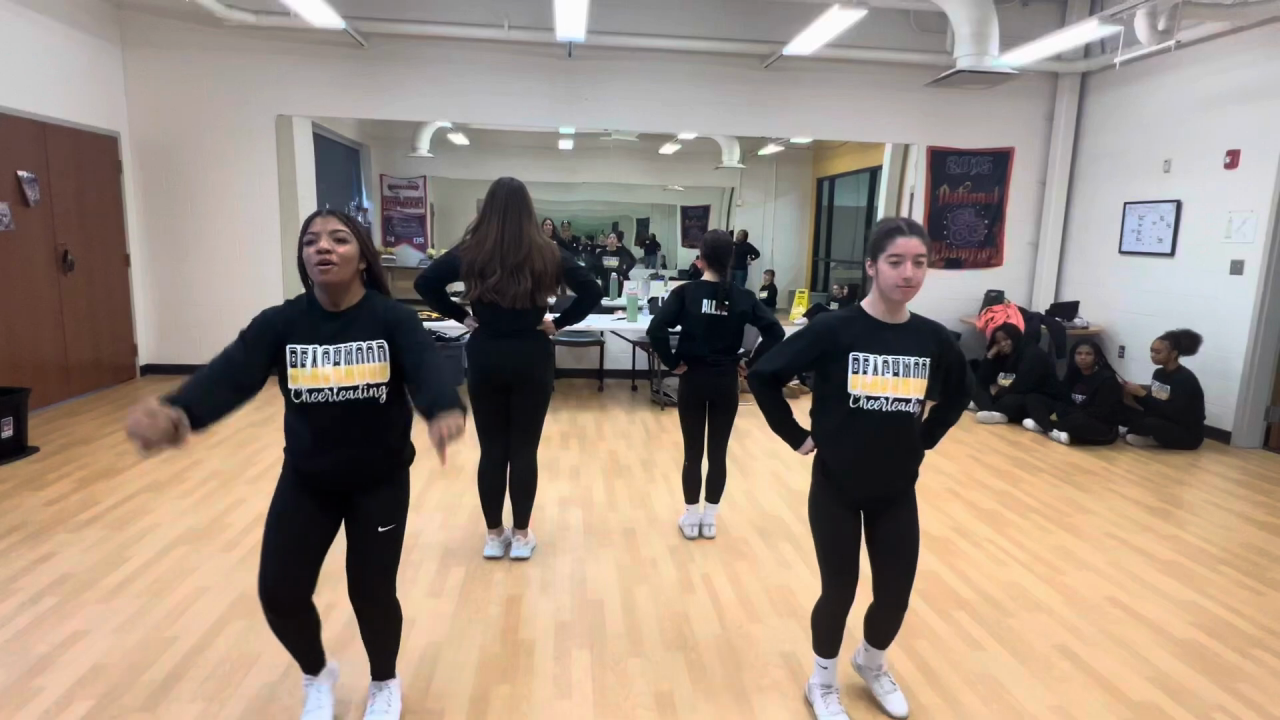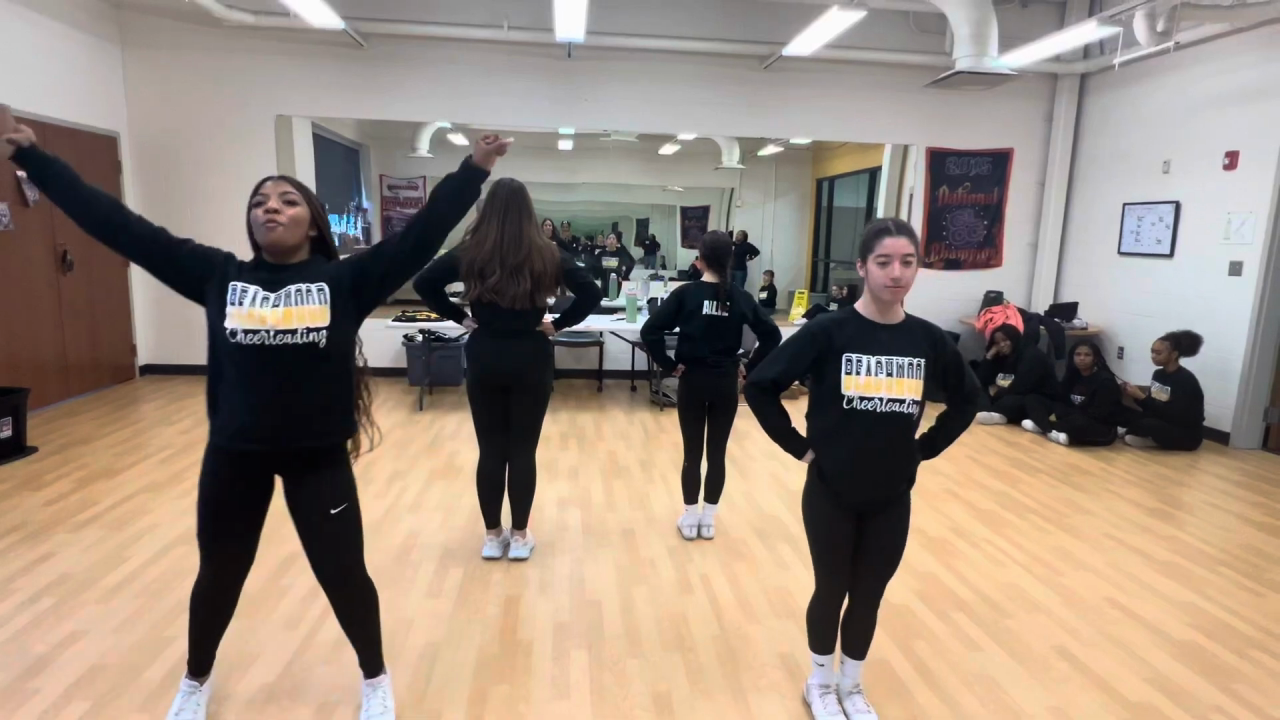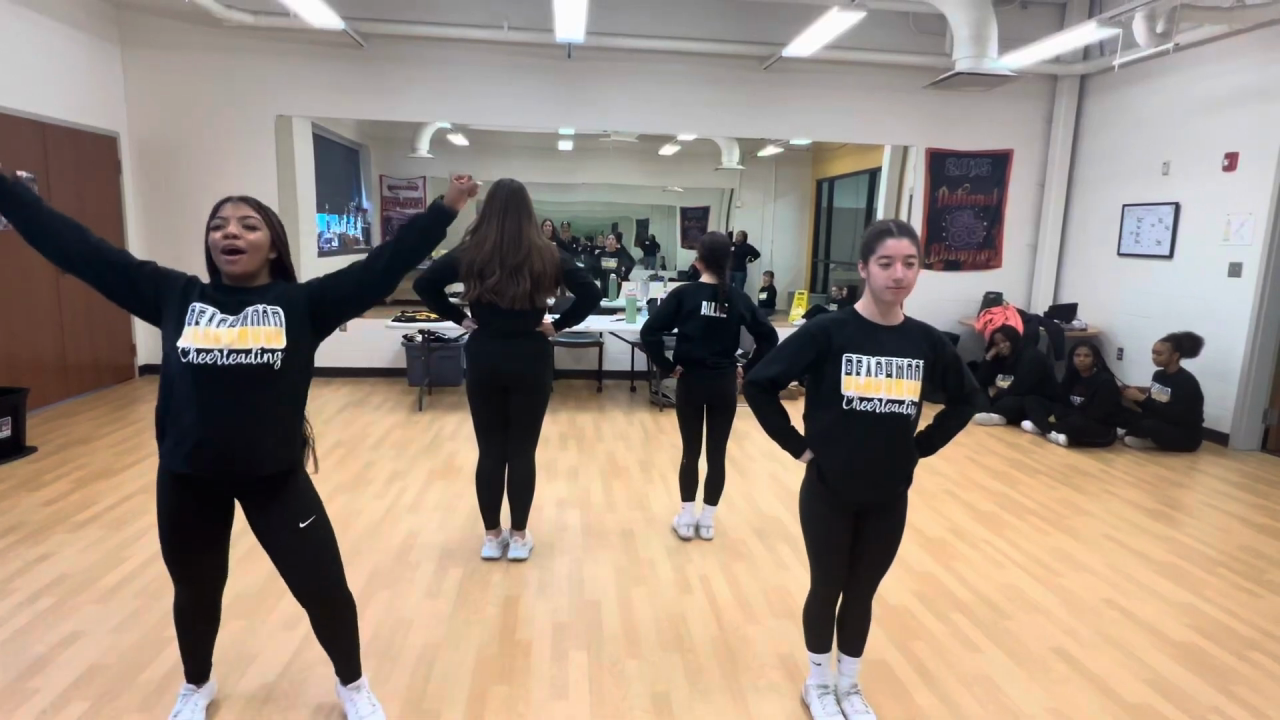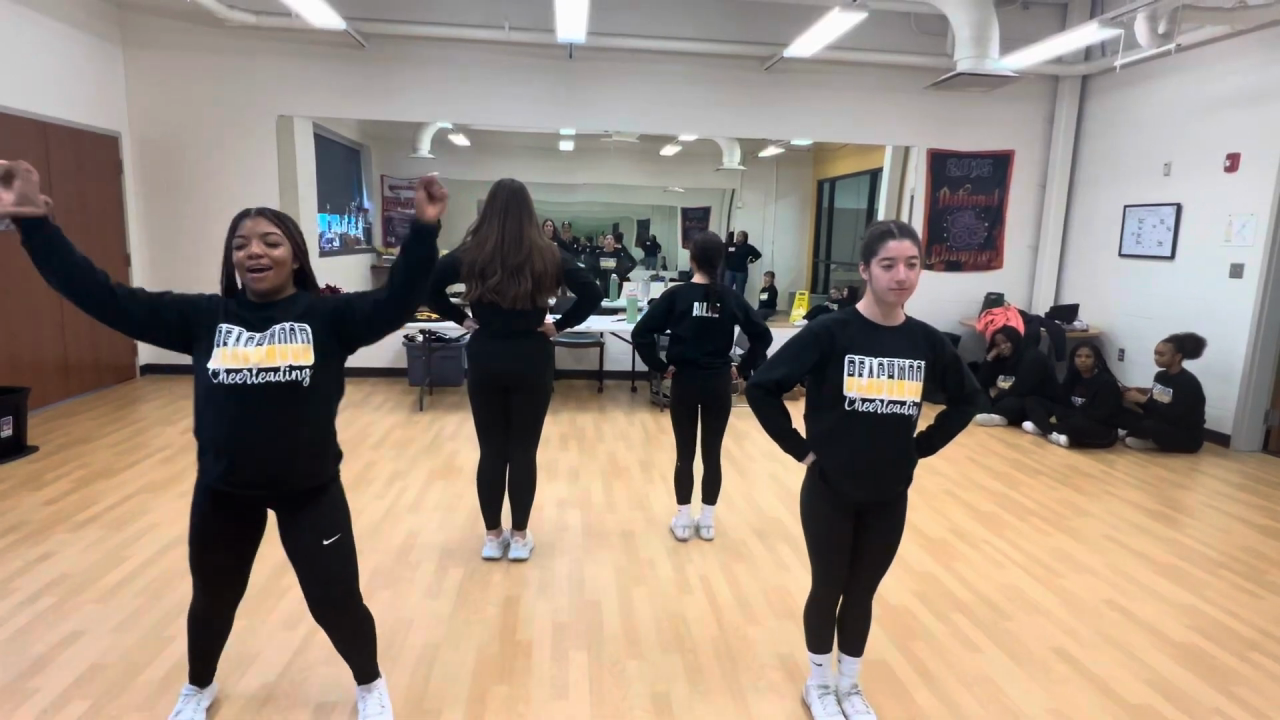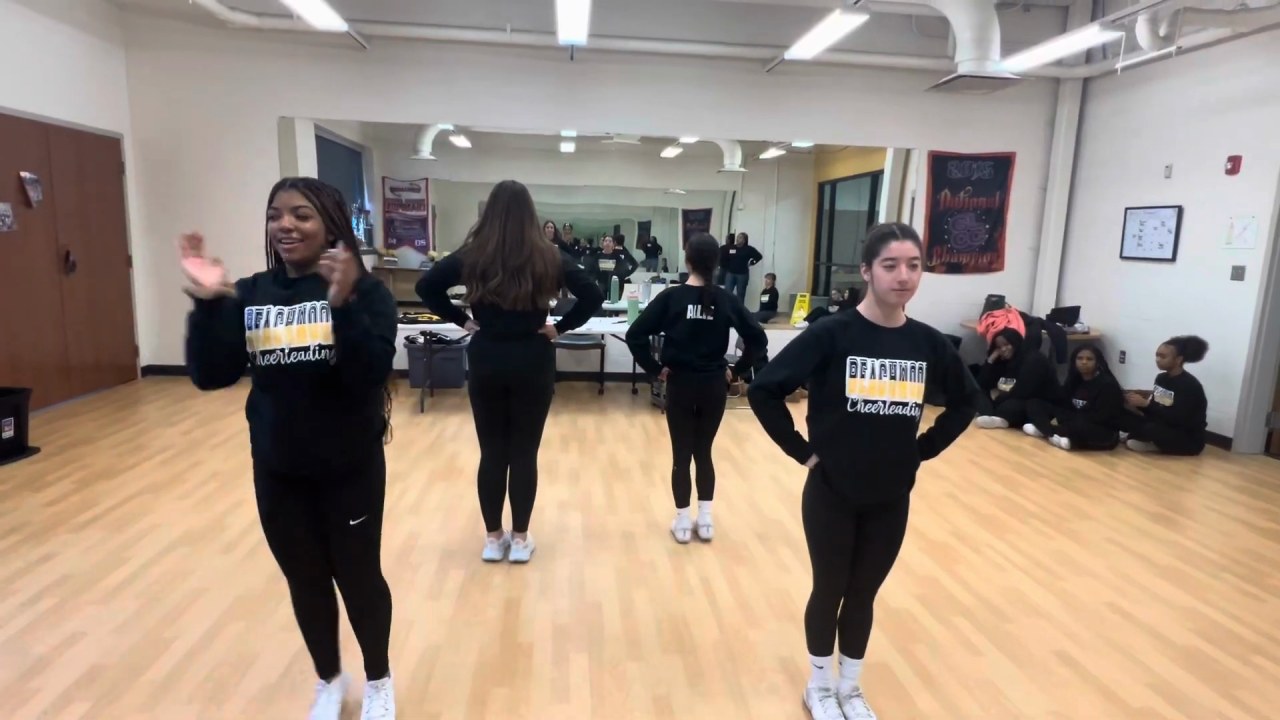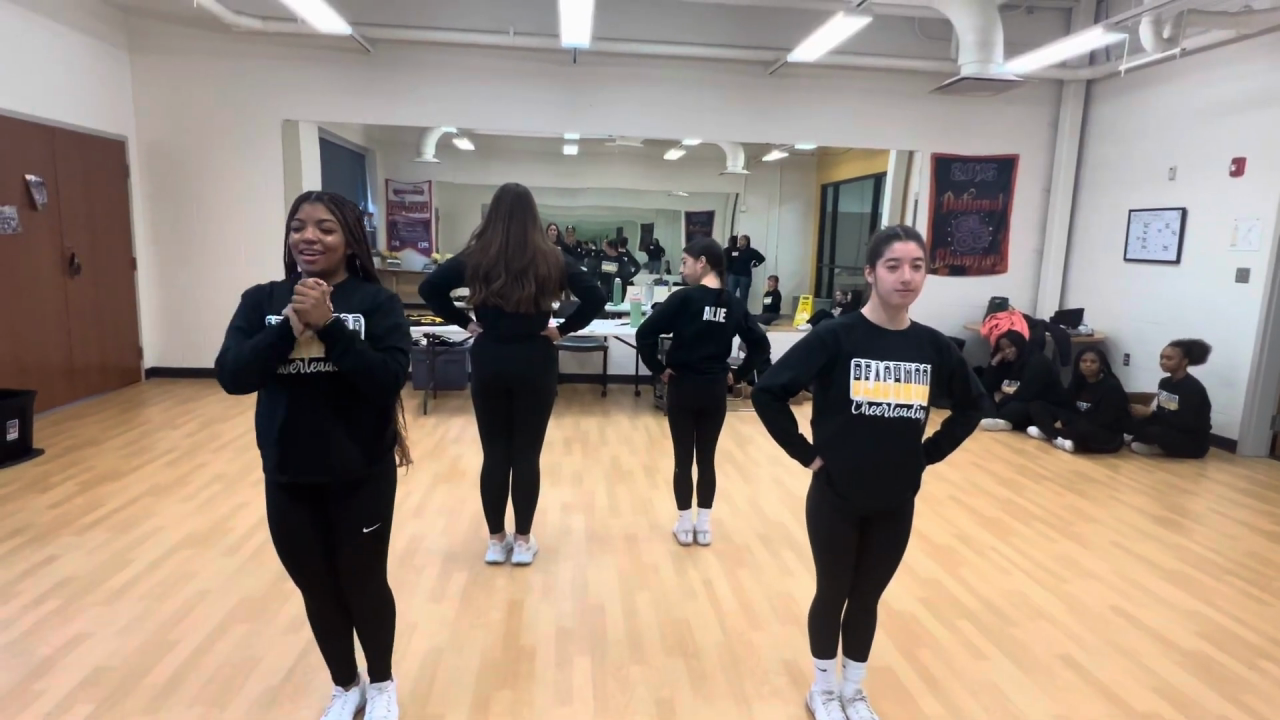
dt=0.3s
person 1, frame 1
left shoulder: (394, 321)
right shoulder: (280, 325)
left elbow: (430, 370)
right elbow: (227, 375)
left wrist: (445, 409)
right wrist: (176, 413)
left hip: (376, 482)
right hip: (306, 480)
left knee: (371, 593)
right knee: (281, 594)
right ankle: (316, 674)
person 1, frame 2
left shoulder: (345, 281)
right shoulder: (217, 275)
left elbow: (420, 236)
right elbow: (122, 227)
left wrist: (473, 172)
left hip: (317, 455)
right hip: (233, 454)
left knee: (344, 574)
right knee: (219, 575)
person 1, frame 3
left shoulder: (302, 304)
right shoulder: (175, 296)
left elbow: (382, 268)
right elbow: (80, 250)
left wrist: (443, 210)
left hip: (277, 478)
right hip: (189, 479)
left knee: (325, 590)
right knee: (196, 592)
person 1, frame 4
left shoulder: (327, 314)
right shoulder: (204, 316)
left elbow: (394, 308)
right elbow: (108, 303)
left wrist: (426, 232)
left hip: (310, 488)
right hip: (224, 489)
left knee: (336, 601)
right knee: (214, 598)
person 1, frame 5
left shoulder: (366, 292)
right shoulder: (249, 295)
left elbow: (372, 369)
right elbow: (209, 374)
left wrist: (343, 302)
right wrist: (207, 302)
left hip: (351, 465)
right hip: (277, 466)
left knee: (358, 576)
right knee: (305, 581)
person 1, frame 6
left shoulder: (377, 304)
right shoulder: (262, 302)
left elbow: (387, 381)
right elbow: (231, 374)
left wrist: (329, 325)
right wrist: (291, 329)
left hip: (362, 474)
right hip: (288, 477)
left knee: (364, 584)
right knee: (317, 589)
person 2, frame 1
left shoulder: (934, 339)
right shoulder: (834, 330)
left elbow: (957, 395)
right elbow: (763, 375)
left wrist: (922, 441)
right wrist: (798, 437)
left hip: (897, 492)
right hip: (836, 489)
left knee: (896, 595)
right knee: (839, 591)
left ankle: (872, 662)
person 2, frame 2
left shoulder: (929, 339)
right shoulder: (827, 331)
left elbow: (967, 398)
right elbow: (759, 386)
left wrist: (925, 449)
right wrist: (799, 446)
left hip: (892, 497)
right hip: (831, 493)
left knee: (868, 595)
right knee: (831, 591)
person 2, frame 3
left shoulder: (927, 341)
right shoulder: (827, 331)
left elbow: (966, 399)
right elbow: (758, 384)
left wrist: (922, 446)
right wrist: (797, 444)
left hip: (889, 496)
right hip: (828, 492)
left knee: (862, 593)
right knee: (826, 588)
person 2, frame 4
left shoulder: (927, 341)
right shoulder: (829, 332)
left elbow: (966, 399)
right elbow: (761, 387)
left wrist: (921, 447)
right wrist: (800, 447)
left hip: (889, 496)
right hip: (829, 491)
left knee: (862, 591)
right knee: (828, 588)
person 2, frame 5
left shoulder: (929, 342)
right shoulder: (831, 334)
left elbow: (965, 401)
right elbow: (764, 390)
left wrist: (924, 449)
right wrist: (802, 450)
left hip: (891, 498)
right hip: (831, 493)
left knee: (864, 594)
right knee: (829, 590)
person 2, frame 6
left shoulder: (934, 345)
right shoulder: (835, 337)
left elbow: (971, 405)
right elbow: (767, 392)
left wrist: (929, 453)
right wrist: (807, 452)
left hip: (896, 502)
right hip: (835, 497)
left knee: (867, 597)
right knee: (832, 593)
person 3, frame 1
left shoulder: (470, 253)
right shoulder: (547, 255)
left elbow: (425, 283)
right elbow: (592, 292)
left wrist: (461, 316)
right wrist: (559, 322)
left hip: (485, 359)
right hip: (531, 359)
left knee: (491, 449)
right knee: (524, 451)
left ankle: (494, 535)
right ankle: (520, 535)
person 3, frame 2
left shoulder: (470, 253)
right shoulder: (546, 256)
left elbow: (424, 283)
right elbow: (591, 293)
left wrist: (461, 317)
right wrist: (559, 323)
left hip: (484, 359)
right hip: (530, 360)
left knee: (490, 450)
right knee: (523, 451)
left ankle: (493, 535)
right ankle: (519, 536)
person 3, frame 3
left shoulder: (470, 254)
right shoulder: (545, 256)
left elbow: (424, 284)
right elbow: (591, 293)
left wrist: (459, 318)
right wrist: (558, 324)
left hip: (484, 359)
right hip: (530, 360)
left knee: (489, 451)
right knee: (522, 452)
left ankle: (492, 536)
right ankle: (518, 536)
person 3, frame 4
left shoulder: (471, 254)
right shoulder: (547, 256)
left elbow: (427, 285)
right elbow: (592, 294)
left wrist: (461, 318)
right wrist: (560, 324)
left hip: (485, 360)
right hip: (532, 361)
left knee: (491, 451)
right knee: (523, 451)
left ankle: (493, 536)
right ankle: (519, 536)
person 3, frame 5
left shoulder: (471, 256)
right shoulder: (547, 258)
left elbow: (426, 287)
right elbow: (593, 296)
left wrist: (462, 320)
right wrist: (560, 327)
left hip: (485, 361)
right hip: (532, 362)
left knee: (491, 452)
right knee: (524, 453)
left ankle: (493, 538)
right ankle: (520, 539)
person 3, frame 6
left shoulder: (475, 258)
right shoulder: (550, 260)
left elbow: (429, 288)
right elbow: (595, 298)
left wrist: (464, 322)
right wrist: (563, 328)
left hip: (488, 362)
right hip: (534, 364)
left knee: (494, 455)
right knee: (526, 455)
left ankle: (496, 540)
right ankle: (522, 541)
person 4, frame 1
left shoulder: (685, 292)
right shoulder: (741, 297)
left elbow: (656, 329)
right elbow: (775, 331)
left wrist: (673, 362)
right wrist: (750, 365)
left hip: (693, 380)
right hip: (726, 382)
left knee: (693, 452)
right knee: (718, 452)
left ankle: (691, 517)
right ankle: (709, 519)
person 4, frame 2
left shoulder: (686, 294)
right shoulder: (741, 298)
left elbow: (650, 331)
right elbow: (772, 335)
left wrist: (669, 365)
right wrist: (750, 367)
left hip: (692, 380)
right hip: (726, 382)
left knee: (692, 452)
right knee: (717, 452)
left ankle: (690, 518)
right ankle: (708, 519)
person 4, frame 3
left shoulder: (684, 294)
right shoulder: (738, 299)
left elbow: (650, 332)
right elbow: (769, 337)
left wrist: (667, 366)
right wrist: (747, 369)
left hip: (690, 381)
right hip: (725, 383)
left knee: (690, 451)
right knee: (717, 453)
left ankle: (686, 517)
right ankle: (707, 519)
person 4, frame 4
left shoulder: (676, 295)
right shoulder: (731, 298)
left elbow: (641, 334)
right elbow: (762, 336)
left wrist: (660, 366)
right wrist: (742, 368)
left hip: (684, 381)
right hip: (719, 383)
left knee: (685, 453)
right knee: (712, 453)
left ankle: (682, 520)
right ankle: (707, 520)
person 4, frame 5
left shoulder: (671, 297)
right shoulder: (726, 300)
left elbow: (635, 335)
right elbow: (758, 338)
left wrist: (655, 368)
right wrist: (736, 369)
left hip: (680, 384)
right hip: (714, 385)
left knee: (681, 455)
right knee: (704, 452)
left ankle: (683, 523)
right ankle: (705, 519)
person 4, frame 6
left shoulder: (685, 298)
right shoulder: (733, 304)
left elbow: (645, 333)
right elbow: (760, 345)
left wrist: (658, 368)
right wrist: (737, 374)
left hip: (683, 386)
right hip: (716, 389)
left knee: (683, 458)
right knee: (707, 457)
left ankle: (685, 525)
right ankle: (703, 525)
